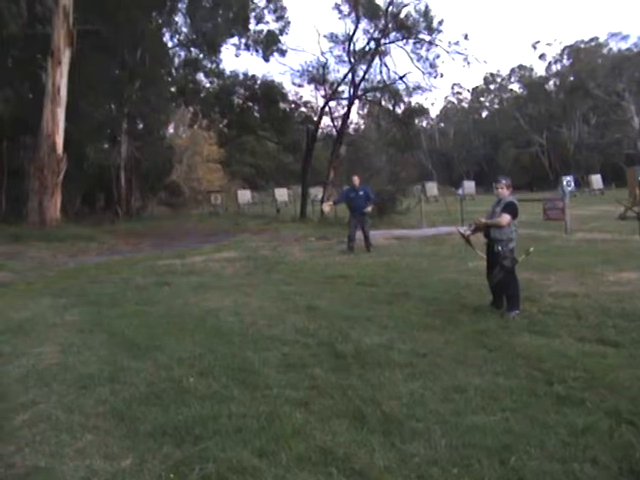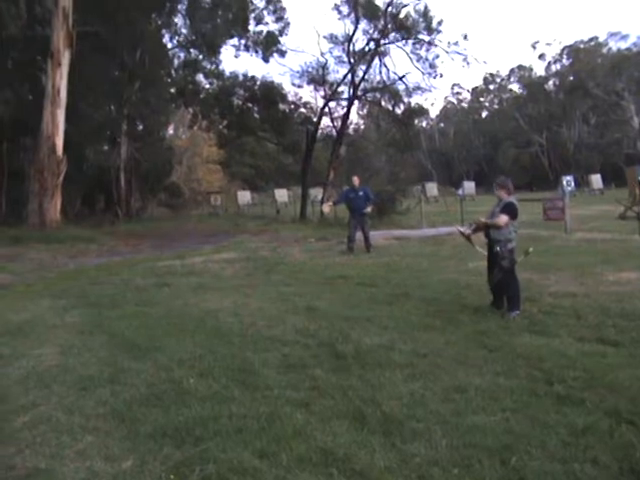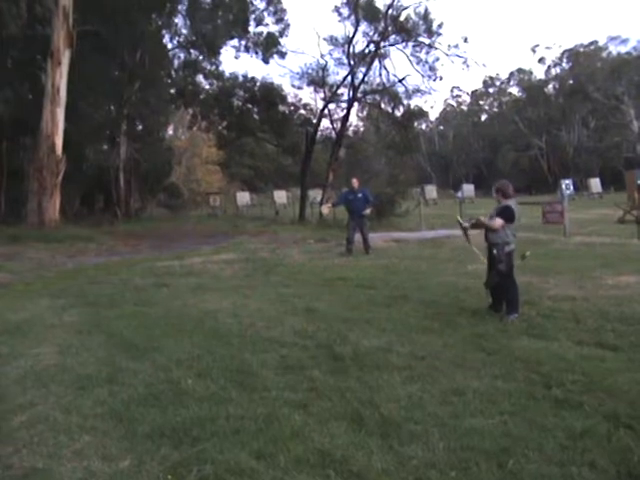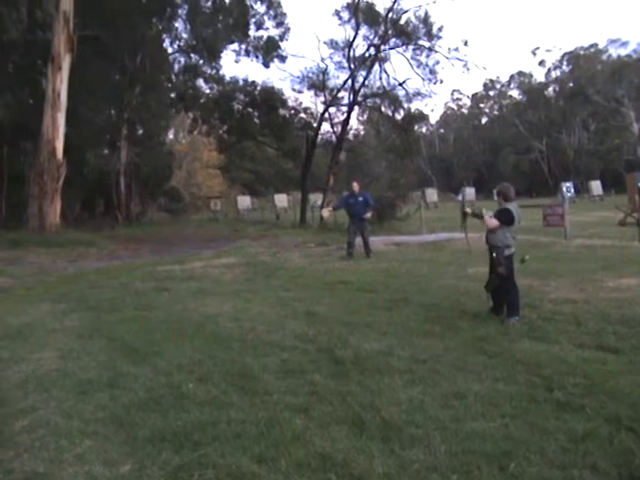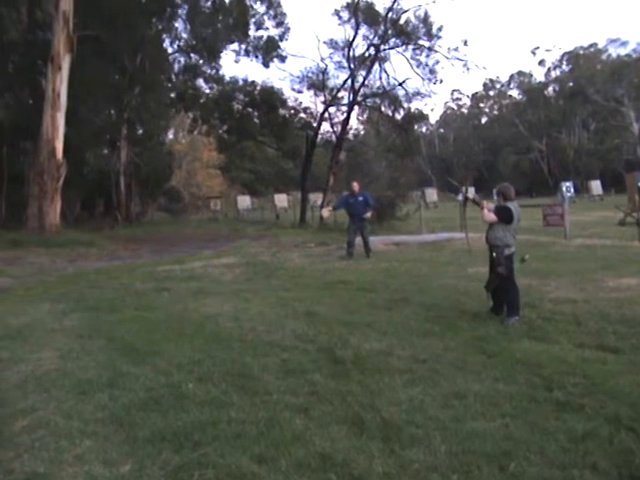
dt=0.3s
person 1, frame 1
left shoulder: (511, 204)
right shoulder: (497, 203)
left elbow: (503, 221)
right elbow: (489, 223)
left wrist: (485, 222)
right wrist: (474, 230)
left hip: (504, 246)
right hip: (493, 244)
left knee: (508, 276)
right knee: (492, 275)
left ankle: (514, 307)
right ankle: (497, 303)
person 1, frame 2
left shoulder: (510, 204)
right shoulder: (500, 203)
left elbow: (500, 222)
right elbow: (491, 223)
left wrist: (484, 222)
right wrist: (474, 229)
left hip: (504, 246)
right hip: (494, 244)
left knee: (508, 276)
right knee: (493, 275)
left ankle: (514, 308)
right ankle: (498, 303)
person 1, frame 3
left shoulder: (508, 208)
right shoulder: (503, 206)
left elbow: (495, 225)
right elbow: (491, 223)
left wrist: (483, 221)
right wrist: (476, 224)
left hip: (503, 249)
right hip: (495, 248)
left knee: (507, 279)
right knee: (493, 278)
left ankle: (513, 311)
right ankle: (496, 306)
person 1, frame 4
left shoulder: (507, 211)
right shoulder: (507, 209)
left elbow: (490, 224)
right elbow: (492, 217)
left wrist: (484, 215)
right wrist: (474, 212)
left hip: (503, 252)
right hip: (498, 251)
left knee: (507, 282)
right knee: (495, 281)
left ankle: (514, 314)
right ankle: (497, 308)
person 1, frame 5
left shoulder: (506, 209)
right shoulder: (506, 208)
left elbow: (487, 218)
right elbow: (492, 208)
left wrist: (484, 209)
left hip: (503, 251)
right hip: (498, 250)
left knee: (507, 282)
right knee: (496, 281)
left ankle: (513, 314)
right ankle: (497, 308)
